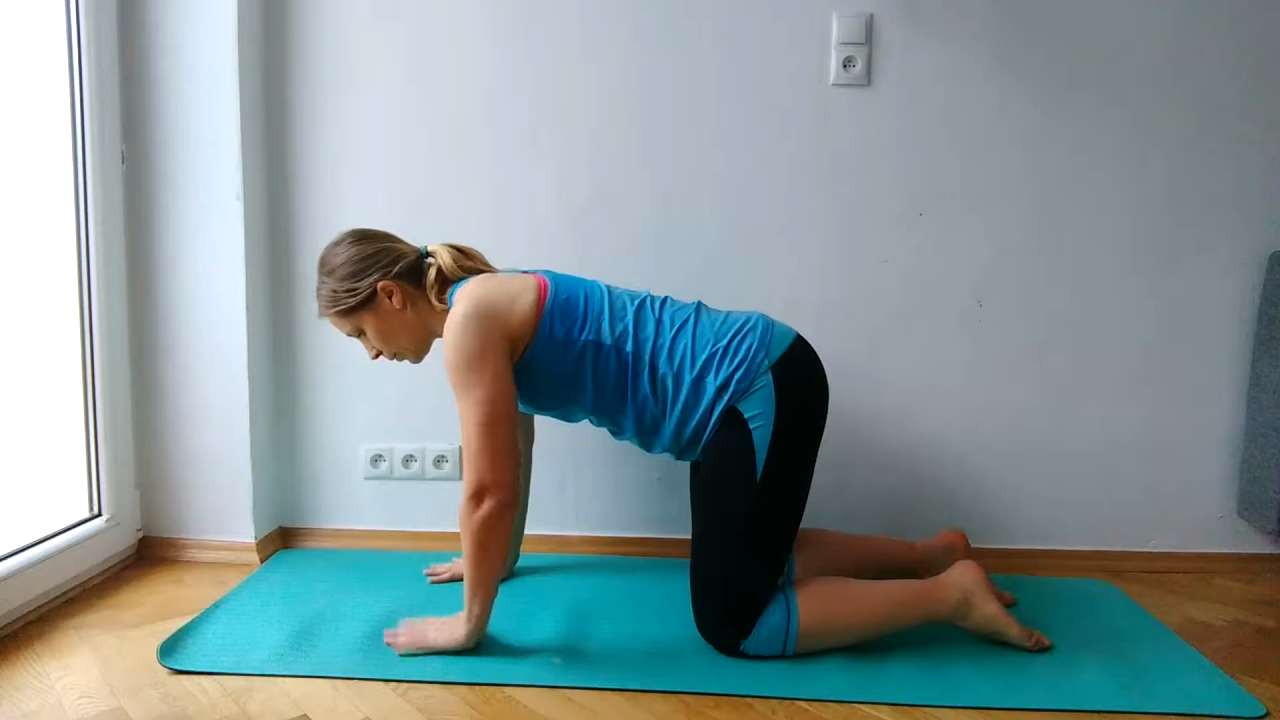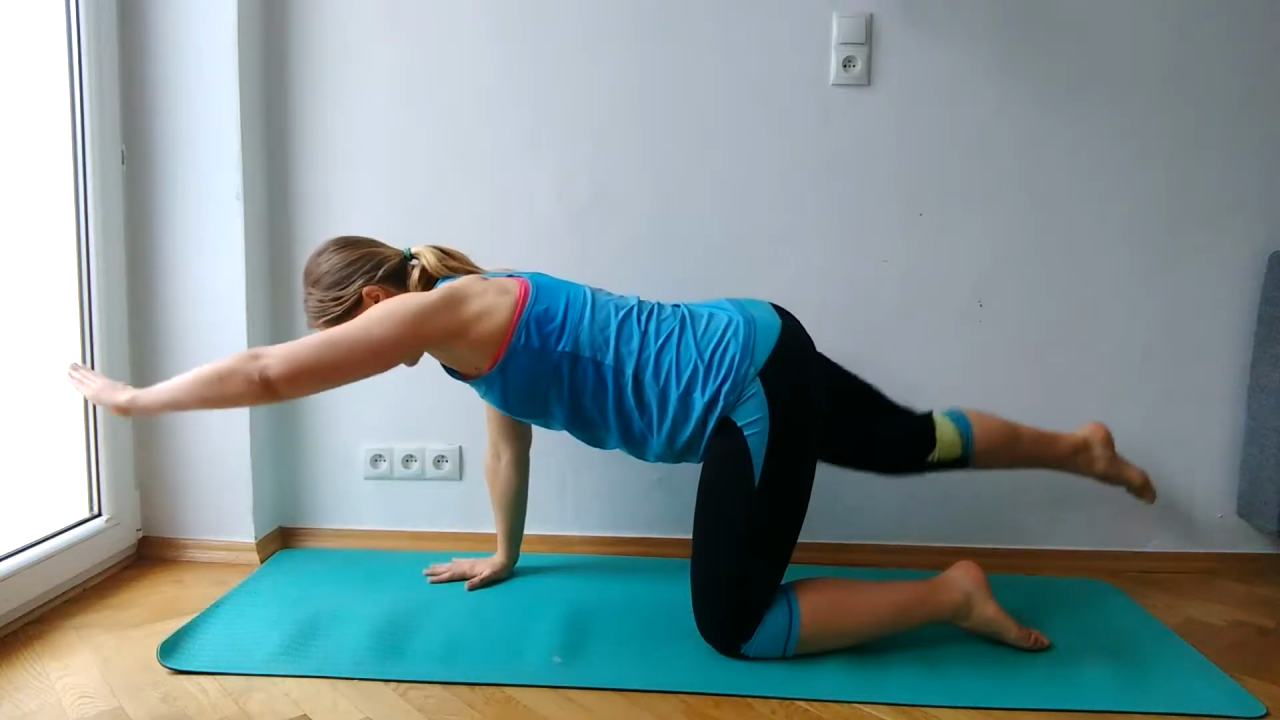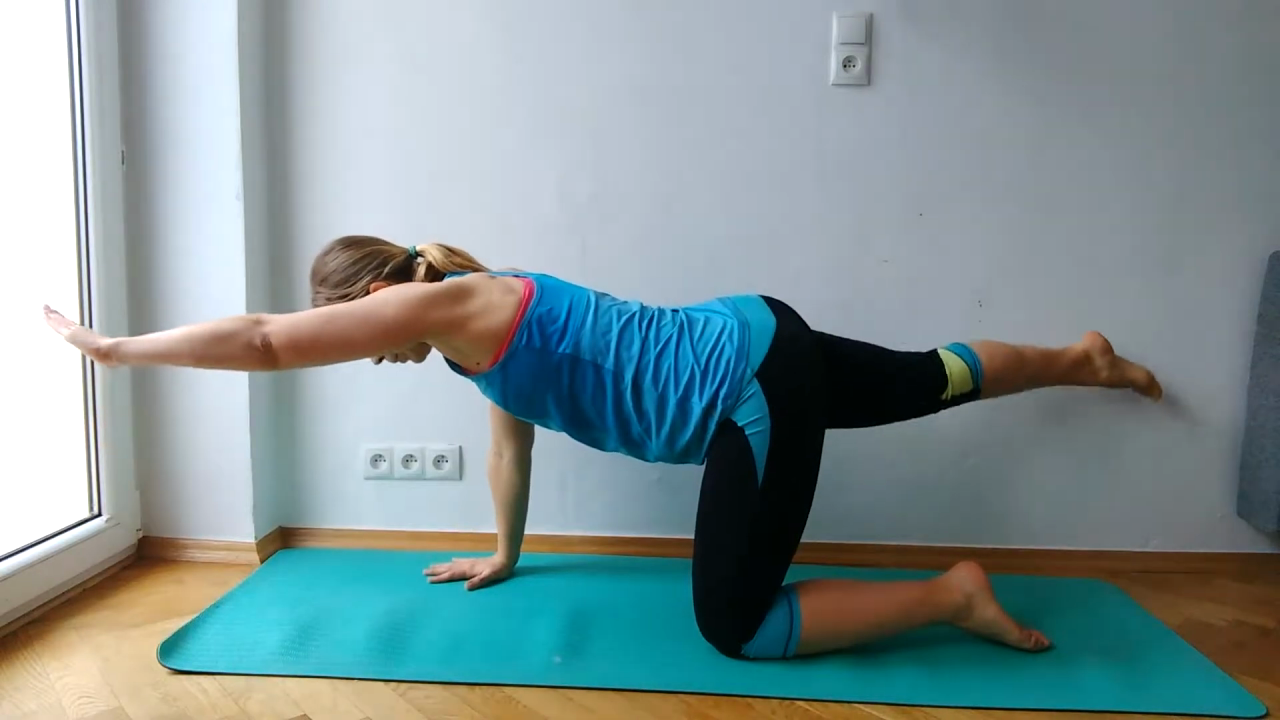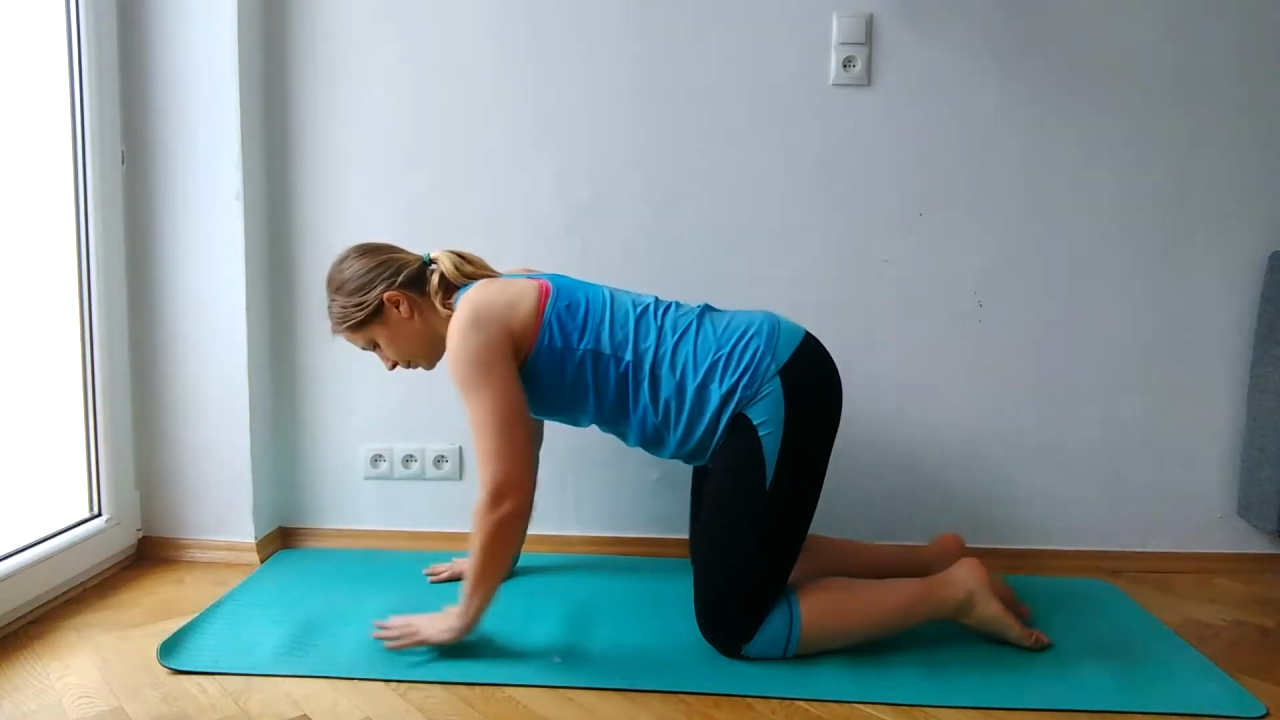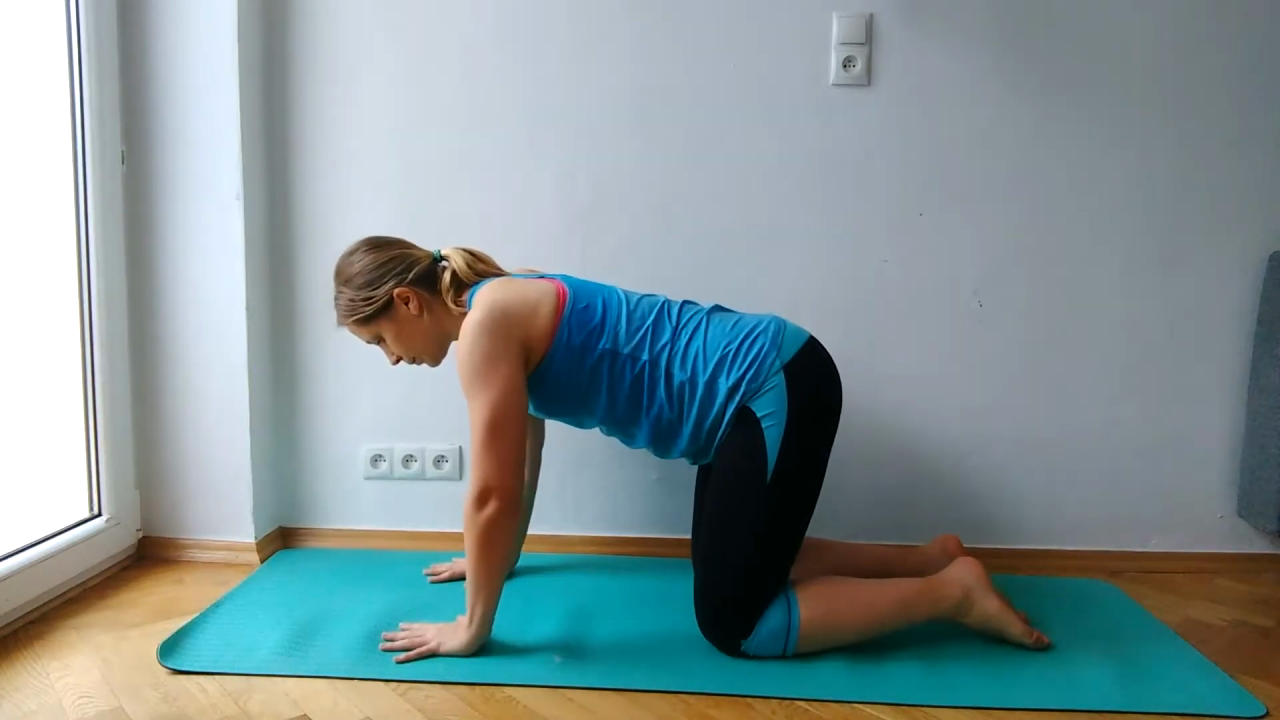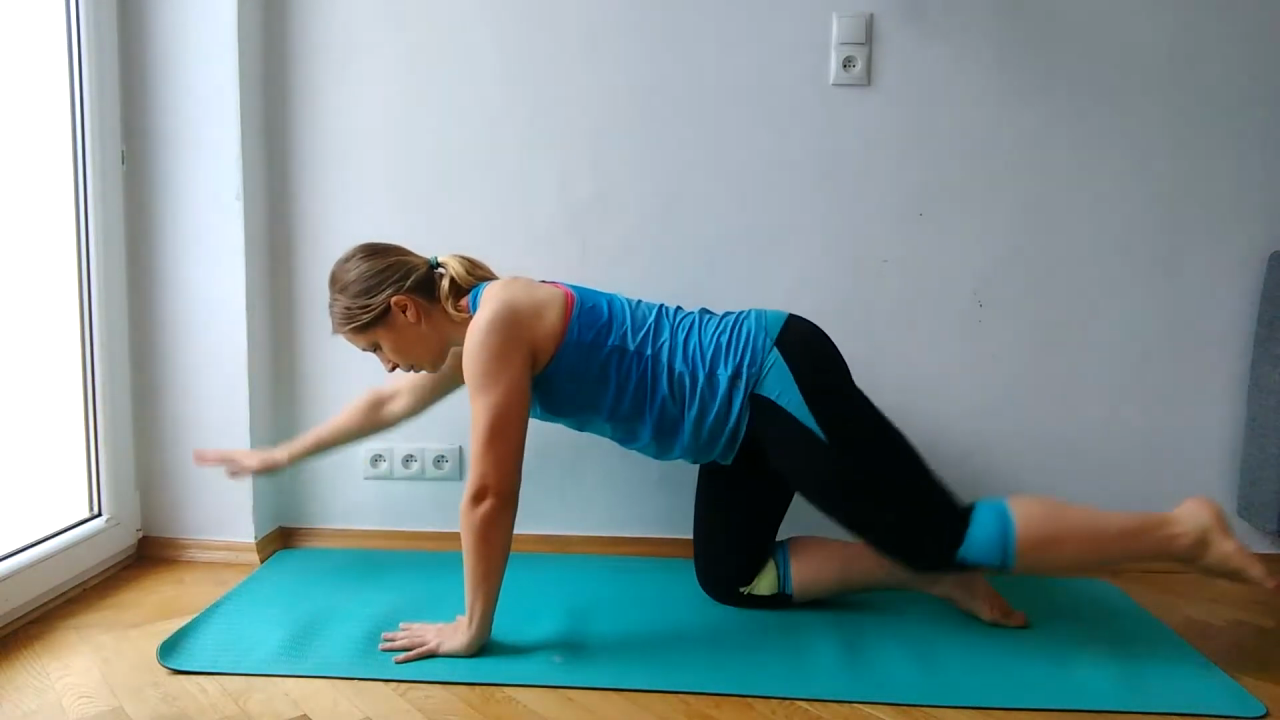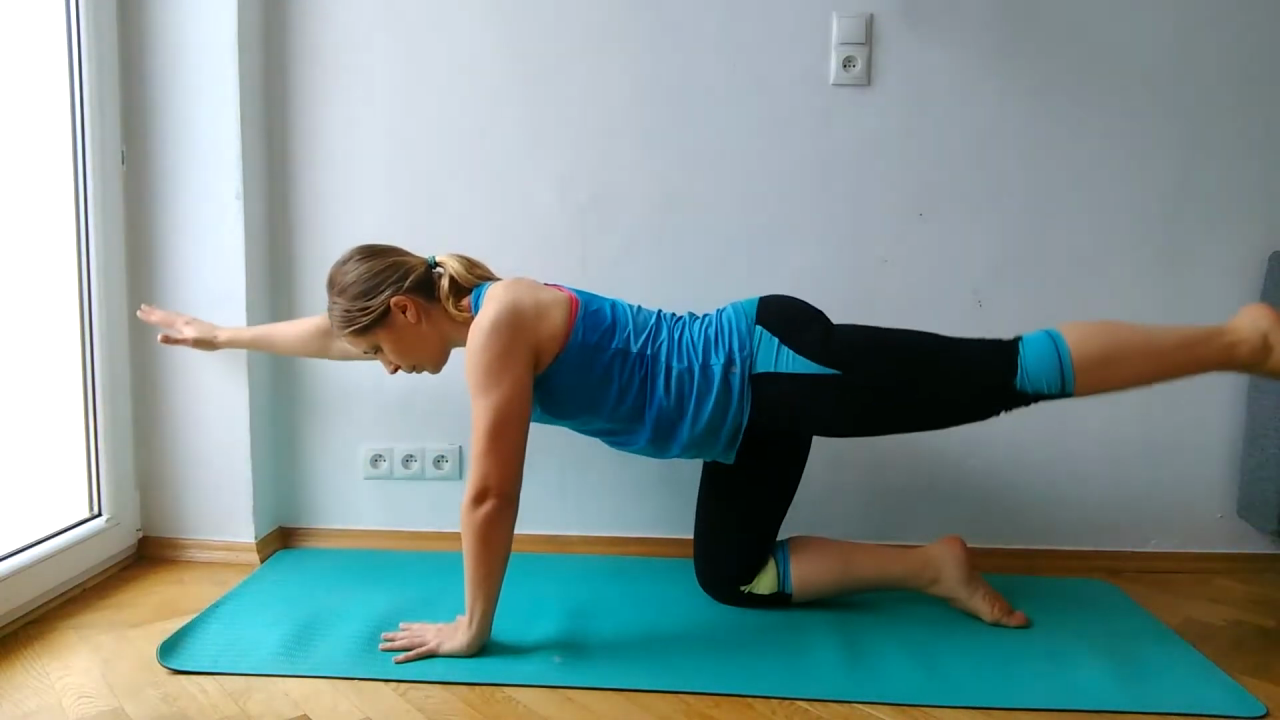
dt=0.7s
person 1, frame 1
left shoulder: (470, 320)
right shoulder: (488, 309)
left elbow: (484, 488)
right elbow: (513, 443)
left wrist: (467, 623)
right wrist: (497, 557)
left hip: (760, 387)
right hip: (753, 383)
left knee: (731, 621)
right knee: (751, 556)
left ankle: (952, 594)
right ankle: (931, 552)
person 1, frame 2
left shoulder: (438, 312)
right shoulder: (478, 312)
left elbow: (270, 373)
right elbow: (508, 442)
left wrist: (135, 397)
right wrist: (501, 555)
left hip: (750, 391)
right hip: (757, 357)
left knee: (732, 624)
right knee: (904, 442)
left ankle: (950, 595)
right ankle: (1080, 450)
person 1, frame 3
left shoulder: (447, 306)
right shoulder: (479, 313)
left elbow: (263, 340)
right elbow: (511, 439)
left wrist: (116, 348)
right wrist: (502, 555)
left hip: (753, 386)
right hip: (759, 352)
left knee: (736, 625)
right knee: (924, 381)
left ankle: (954, 596)
right ankle: (1085, 360)
person 1, frame 4
left shoulder: (473, 325)
right shoulder: (501, 305)
left elbow: (503, 494)
right elbow: (526, 436)
left wrist: (460, 618)
right wrist: (496, 558)
left hip: (768, 390)
right hip: (763, 381)
left knee: (733, 624)
right knee: (746, 564)
left ankle: (954, 589)
right ankle: (938, 555)
person 1, frame 5
left shoulder: (485, 324)
right shoulder: (504, 313)
left elbow: (491, 493)
right elbow: (523, 463)
left wrist: (472, 628)
right wrist: (499, 558)
left hip: (775, 389)
right hip: (753, 388)
left knee: (732, 622)
right knee: (739, 563)
left ankle: (951, 591)
right ankle: (929, 558)
person 1, frame 6
left shoulder: (492, 326)
right shoulder: (478, 322)
left elbow: (489, 496)
right elbow: (393, 405)
left wrist: (471, 627)
right wrist: (279, 454)
left hip: (773, 376)
right hip: (746, 398)
left knee: (937, 533)
right knee: (730, 578)
left ankle: (1179, 530)
right ankle: (954, 566)
person 1, frame 7
left shoulder: (494, 327)
right shoulder: (456, 309)
left elbow: (490, 497)
right elbow: (333, 329)
left wrist: (470, 628)
right wrist: (220, 334)
left hip: (775, 362)
right hip: (751, 399)
left knee: (1006, 372)
right knee: (730, 577)
right ankle: (933, 566)
